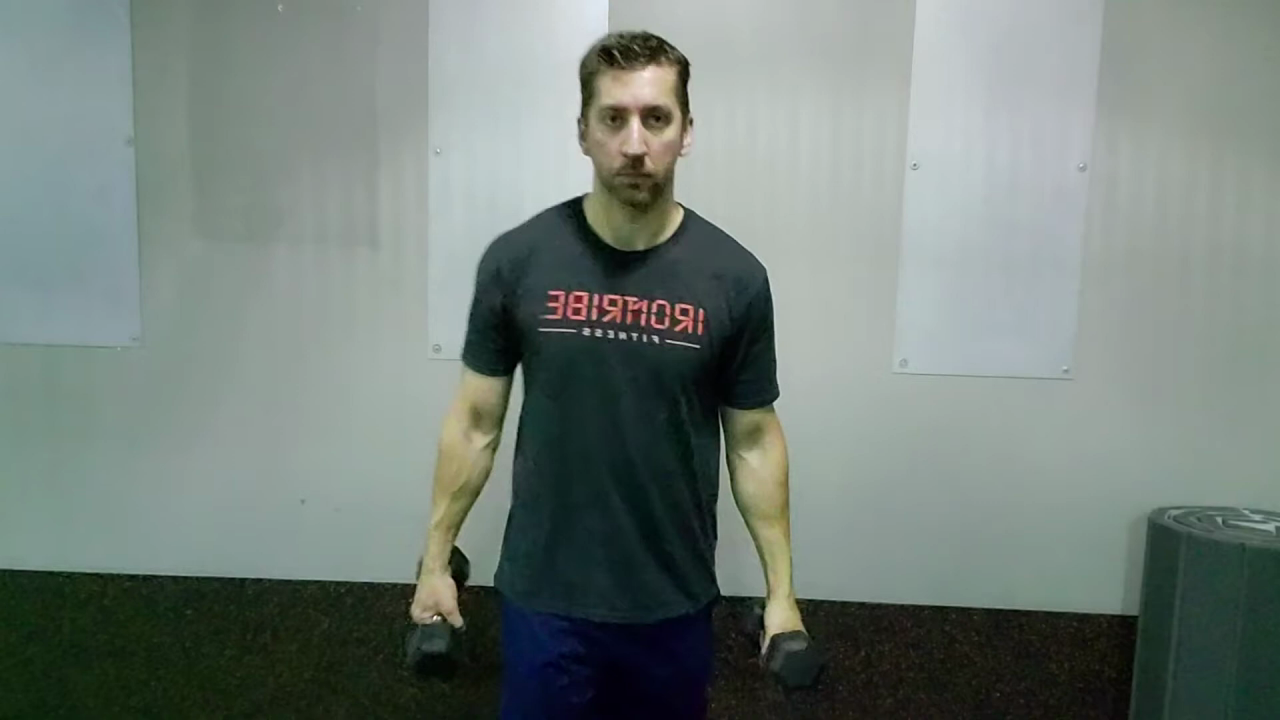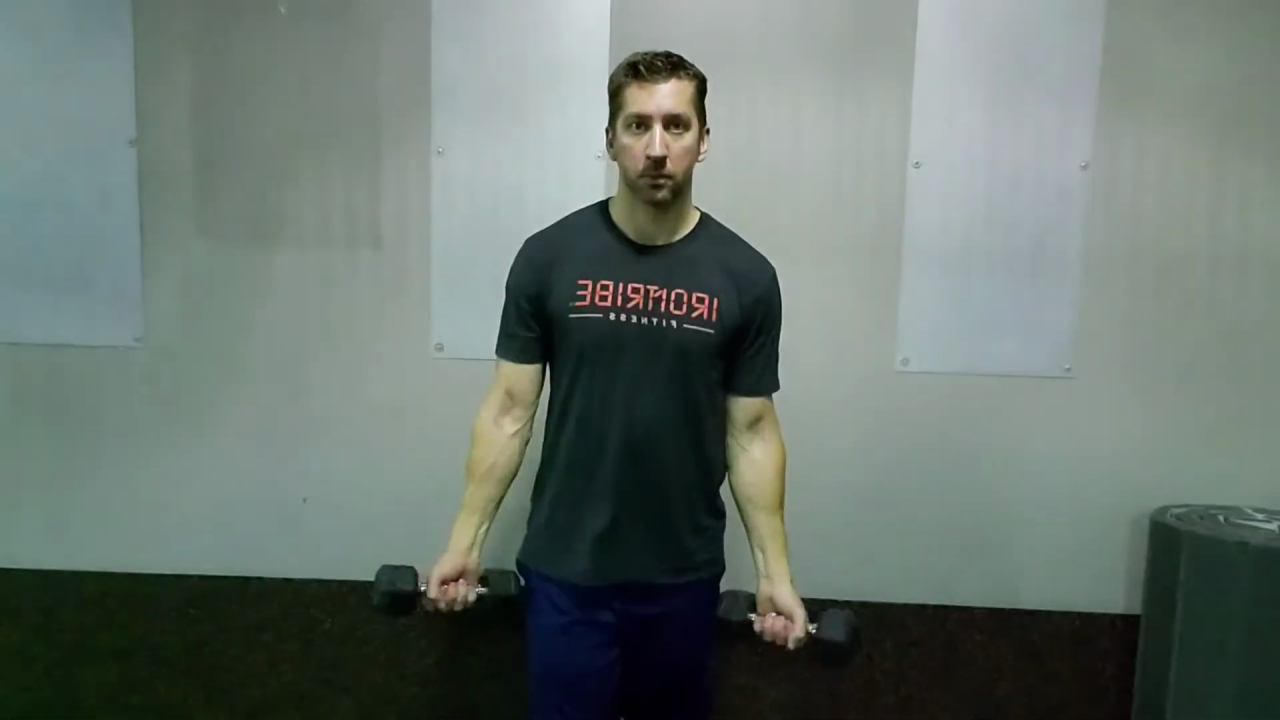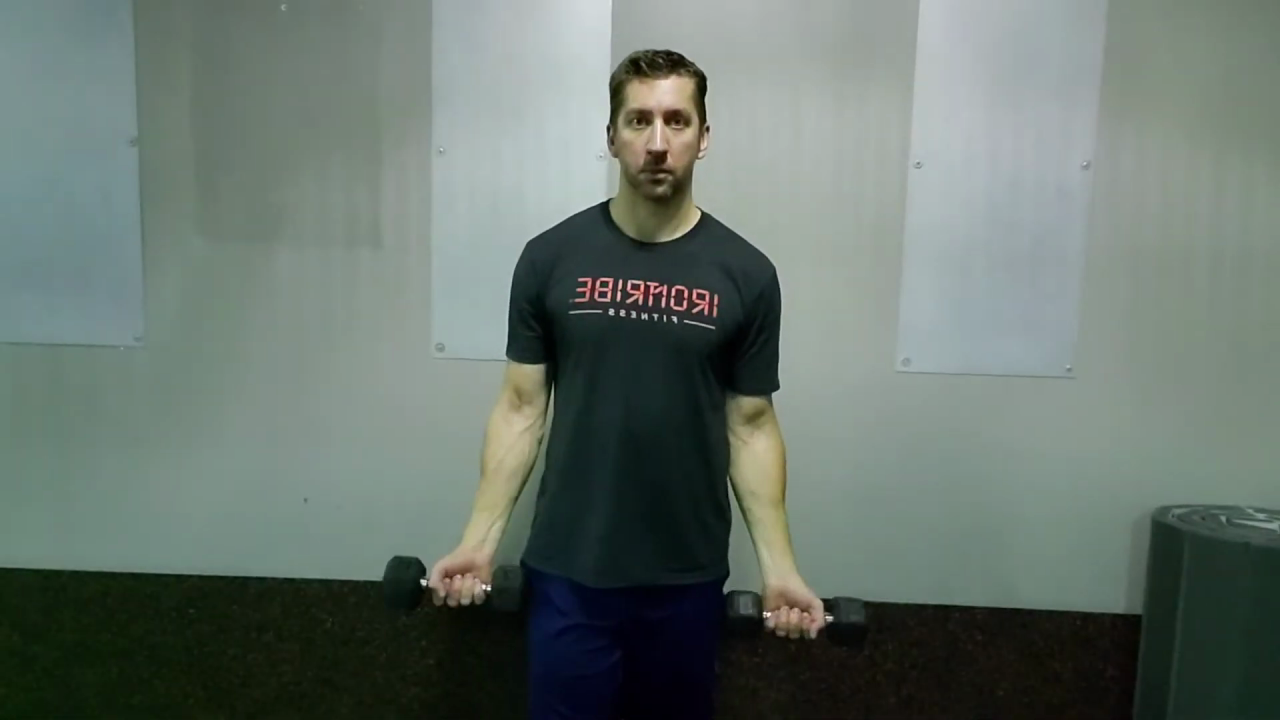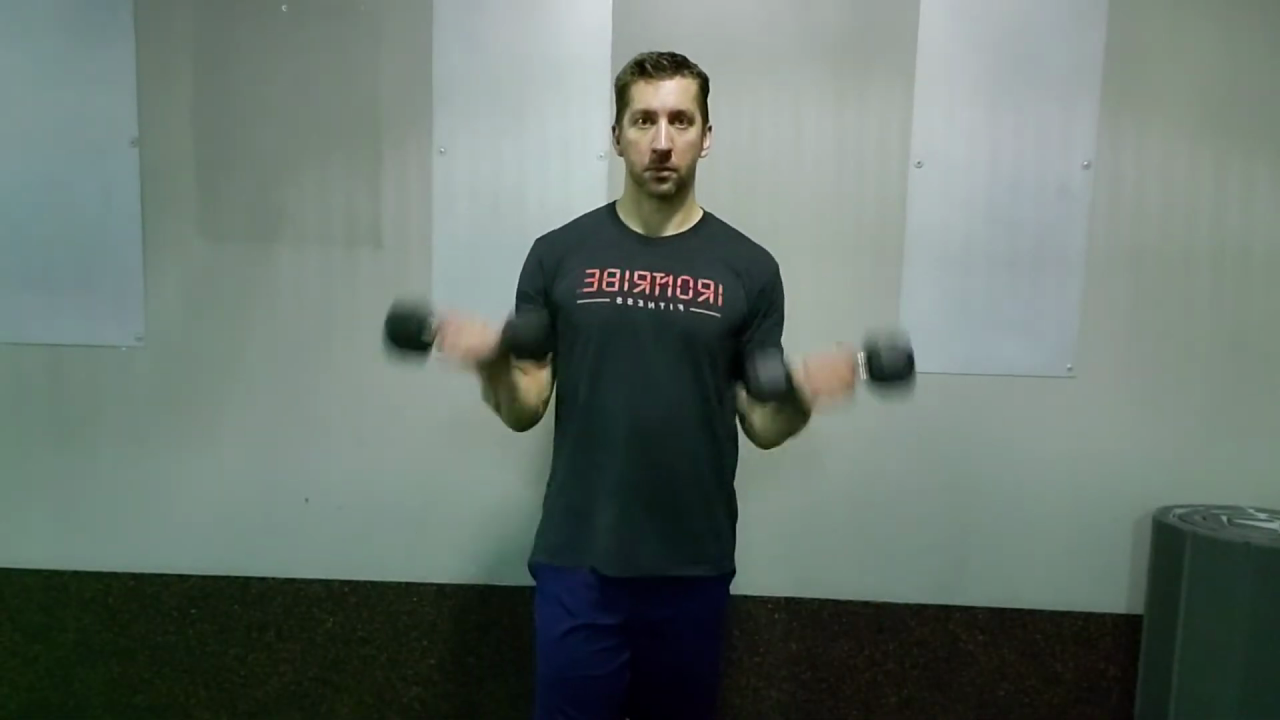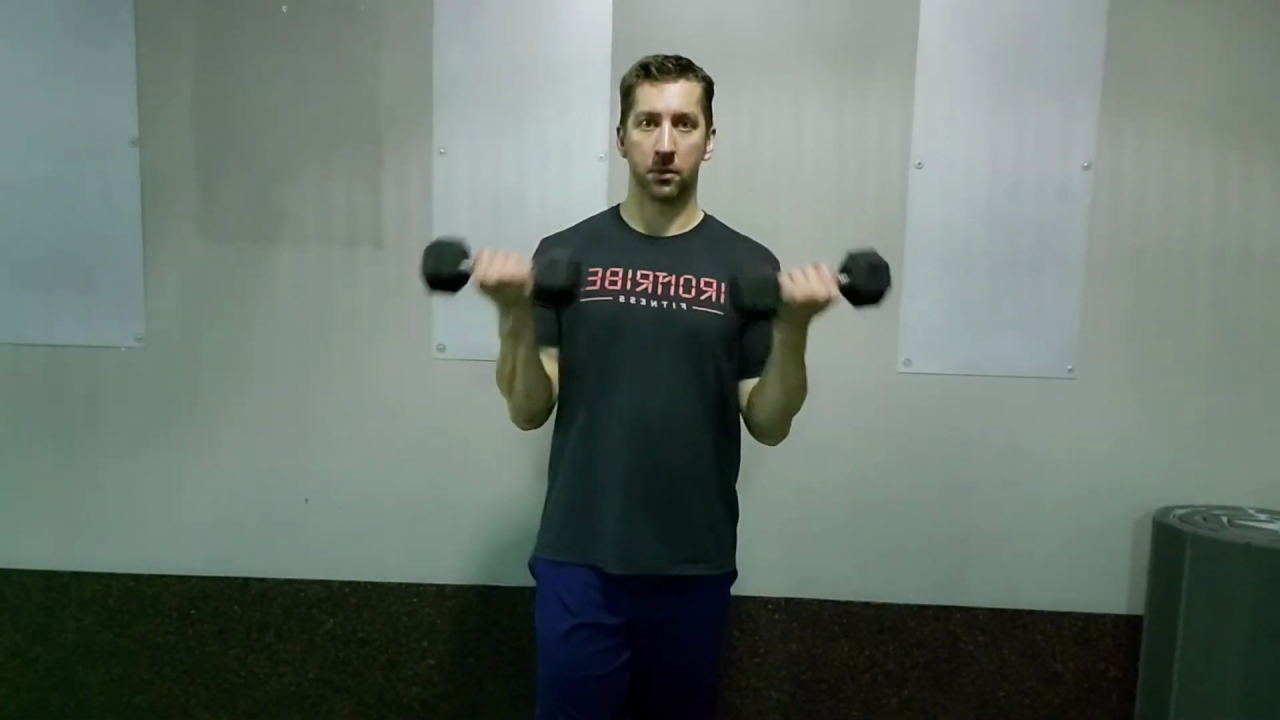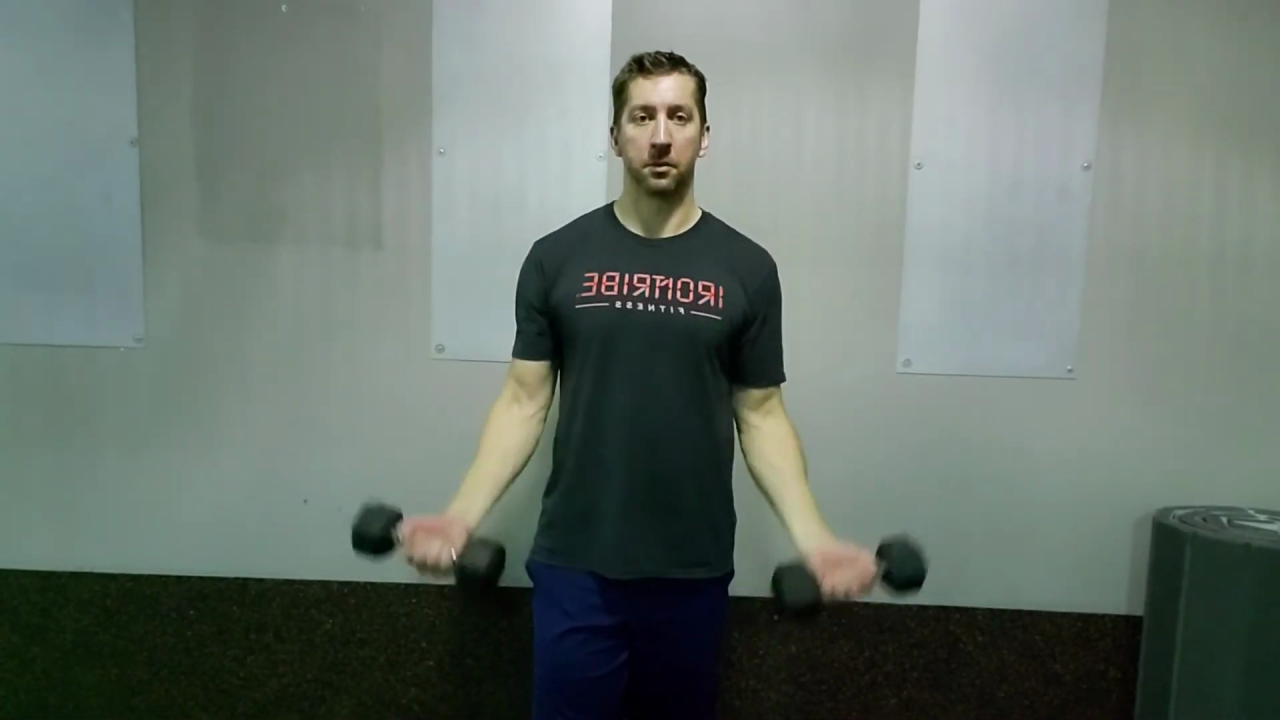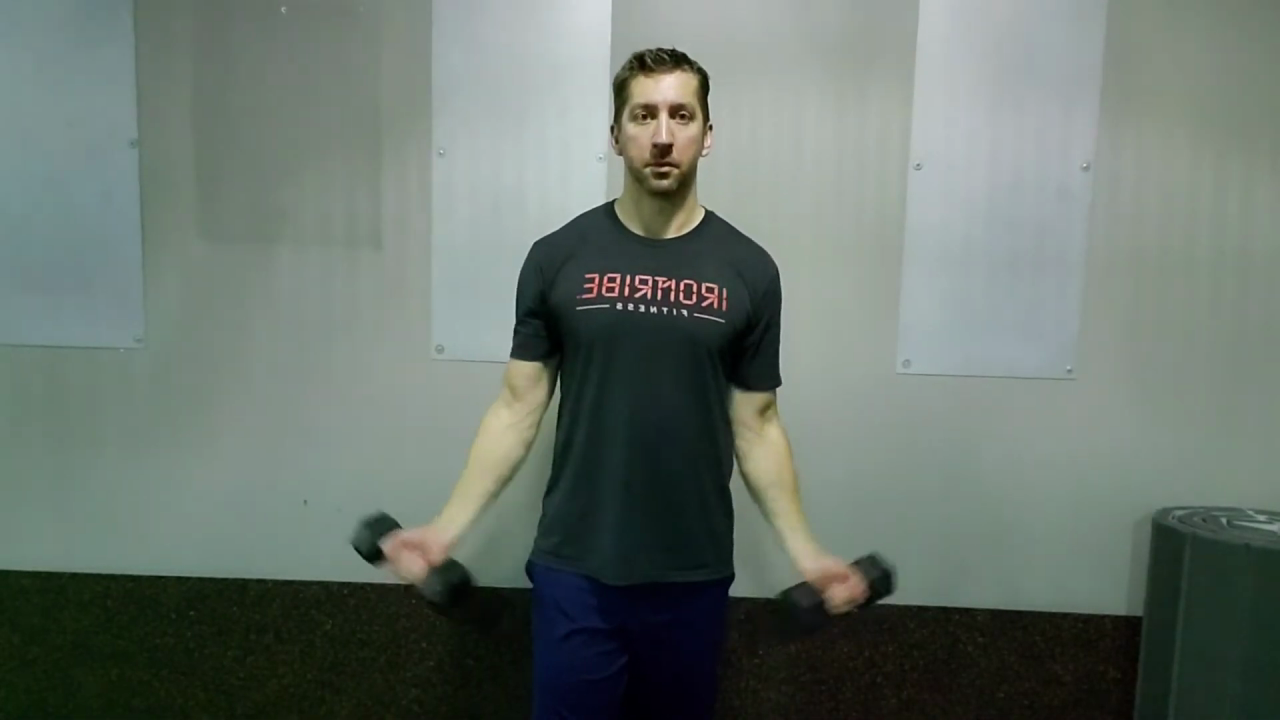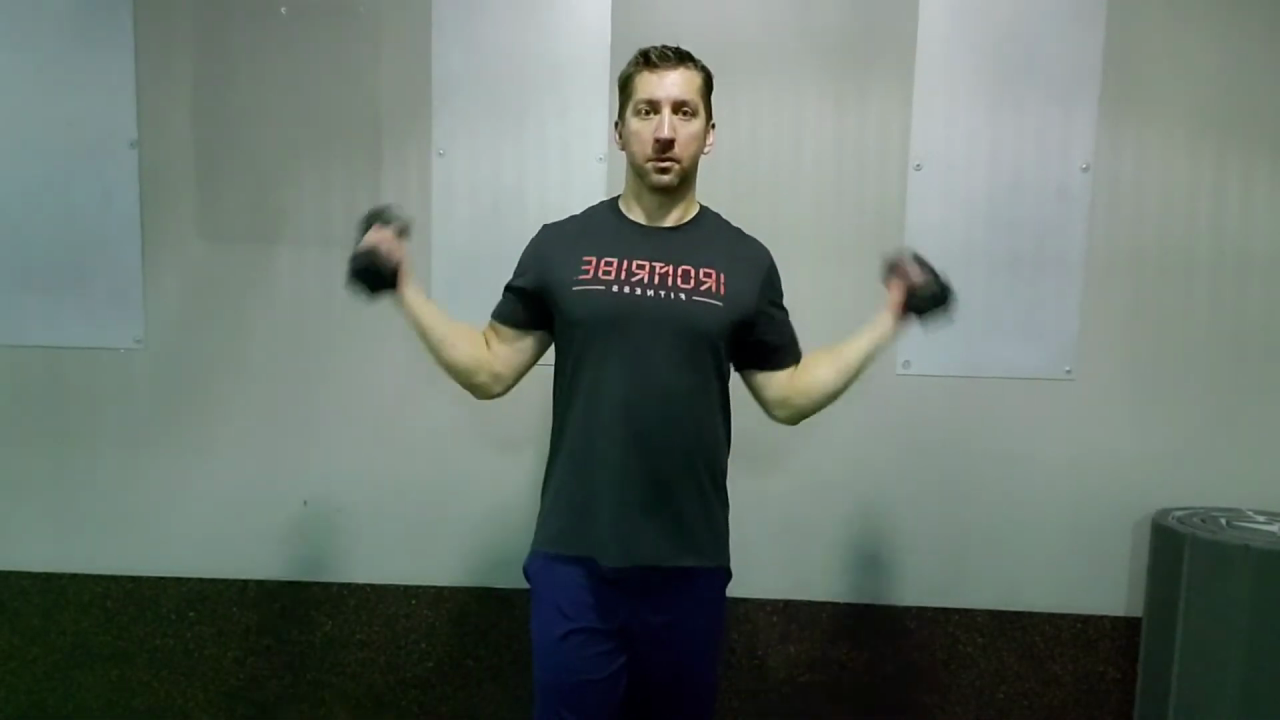
dt=0.5s
person 1, frame 1
left shoulder: (734, 278)
right shoulder: (516, 261)
left elbow: (753, 438)
right elbow: (475, 422)
left wrist: (781, 590)
right wrist: (436, 559)
left hip: (673, 600)
right hip: (547, 596)
person 1, frame 2
left shoulder: (745, 275)
right shoulder: (549, 257)
left elbow: (752, 430)
right elbow: (509, 410)
left wrist: (775, 571)
right wrist: (465, 541)
left hip: (684, 572)
right hip: (568, 568)
person 1, frame 3
left shoulder: (745, 273)
right shoulder: (550, 257)
left elbow: (751, 424)
right elbow: (521, 408)
left wrist: (777, 563)
right wrist: (480, 539)
left hip: (687, 571)
right hip: (568, 567)
person 1, frame 4
left shoulder: (747, 267)
right shoulder: (558, 253)
left elbow: (762, 418)
right elbow: (523, 403)
left wrist: (801, 397)
right wrist: (491, 368)
left hip: (693, 560)
right hip: (577, 557)
person 1, frame 5
left shoulder: (746, 264)
right shoulder: (566, 254)
left elbow: (768, 423)
right elbow: (530, 409)
left wrist: (794, 331)
right wrist: (513, 313)
left hip: (695, 560)
right hip: (580, 554)
person 1, frame 6
left shoulder: (747, 267)
right shoulder: (557, 257)
left elbow: (759, 412)
right elbow: (525, 399)
left wrist: (812, 538)
right wrist: (463, 515)
left hip: (693, 565)
right hip: (575, 561)
person 1, frame 7
left shoulder: (748, 269)
right shoulder: (557, 257)
left elbow: (756, 423)
right elbow: (518, 405)
left wrist: (804, 550)
right wrist: (447, 526)
left hip: (693, 569)
right hip: (575, 564)
person 1, frame 8
left shoulder: (744, 259)
right shoulder: (560, 246)
left elbow: (787, 394)
right elbow: (490, 368)
left wrist: (885, 321)
right wrist: (405, 286)
left hip: (689, 559)
right hip: (574, 554)
